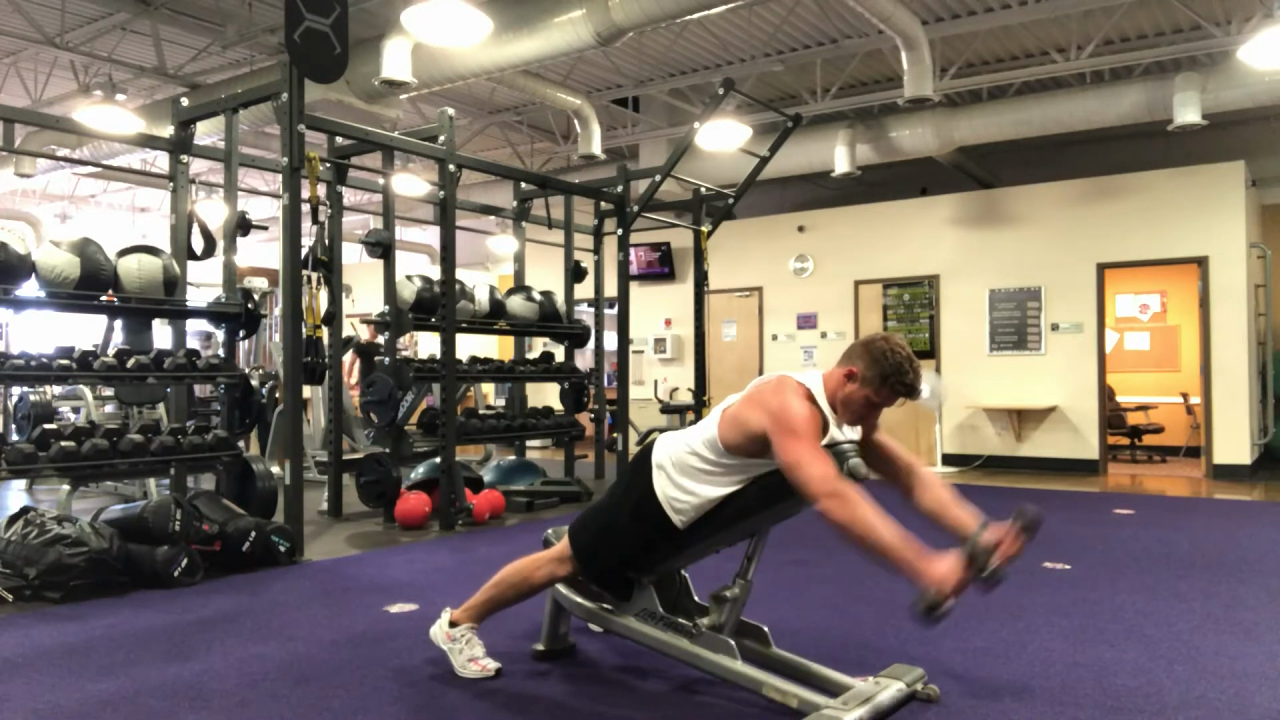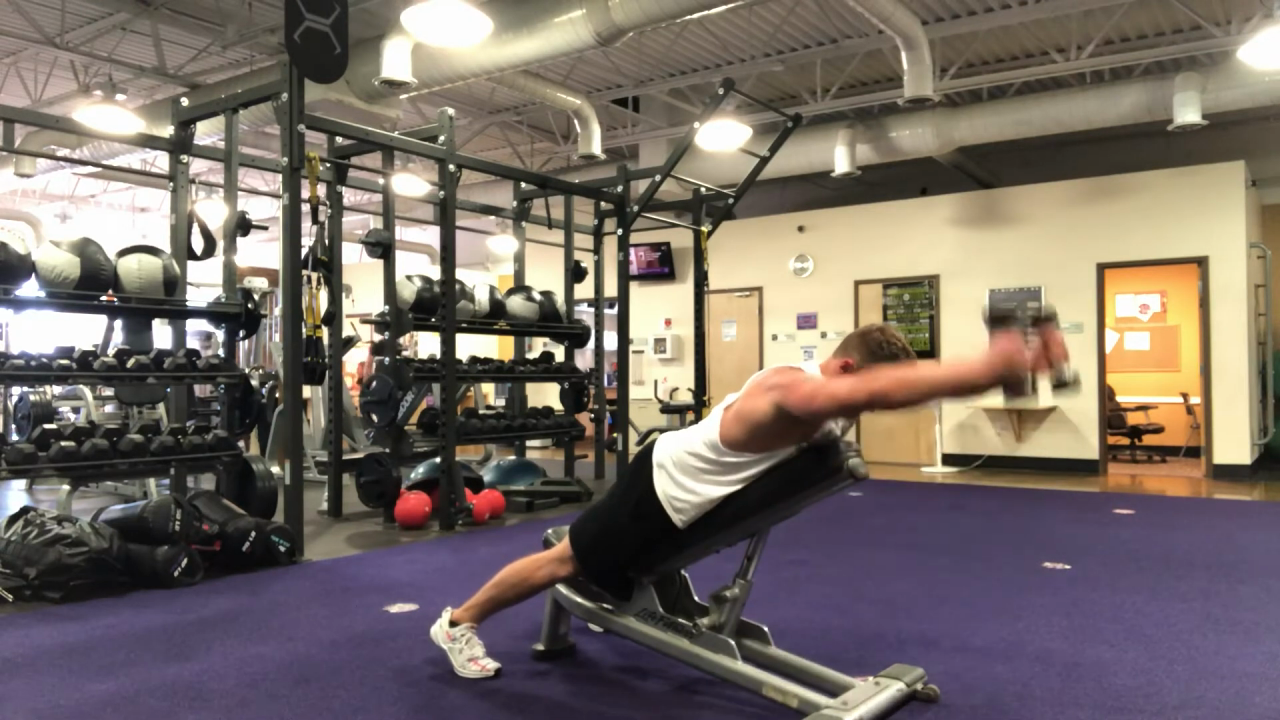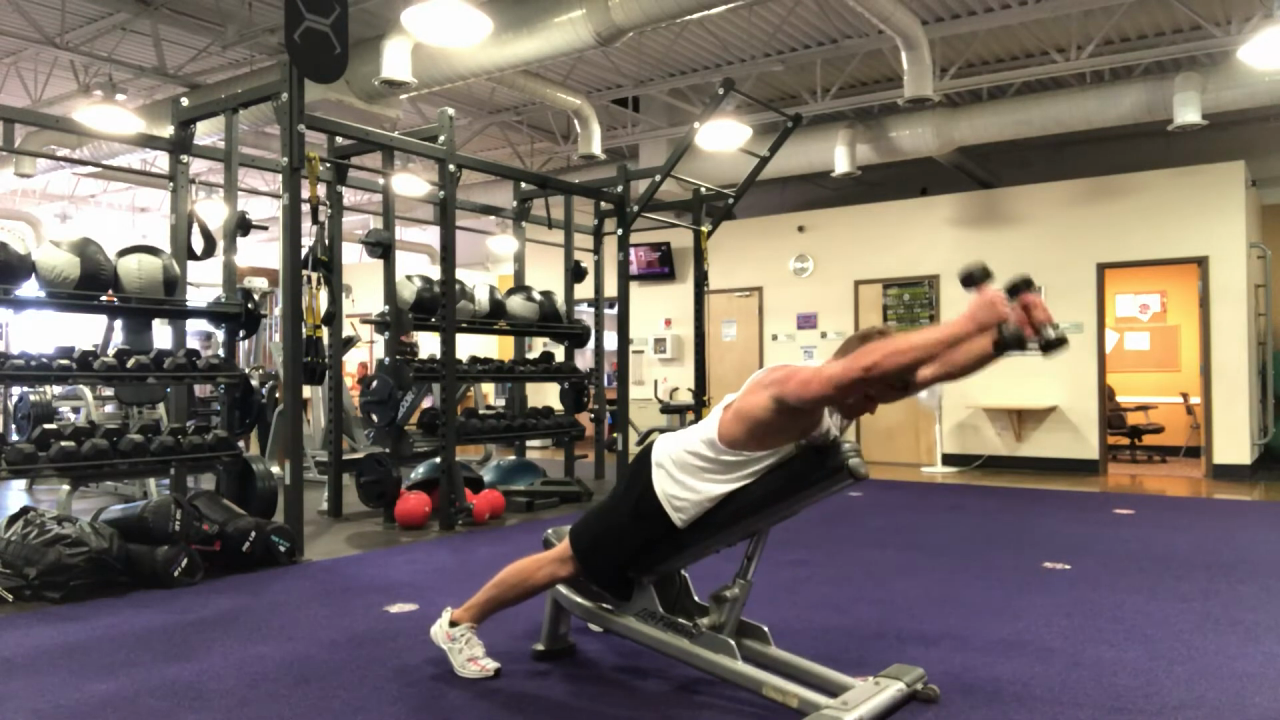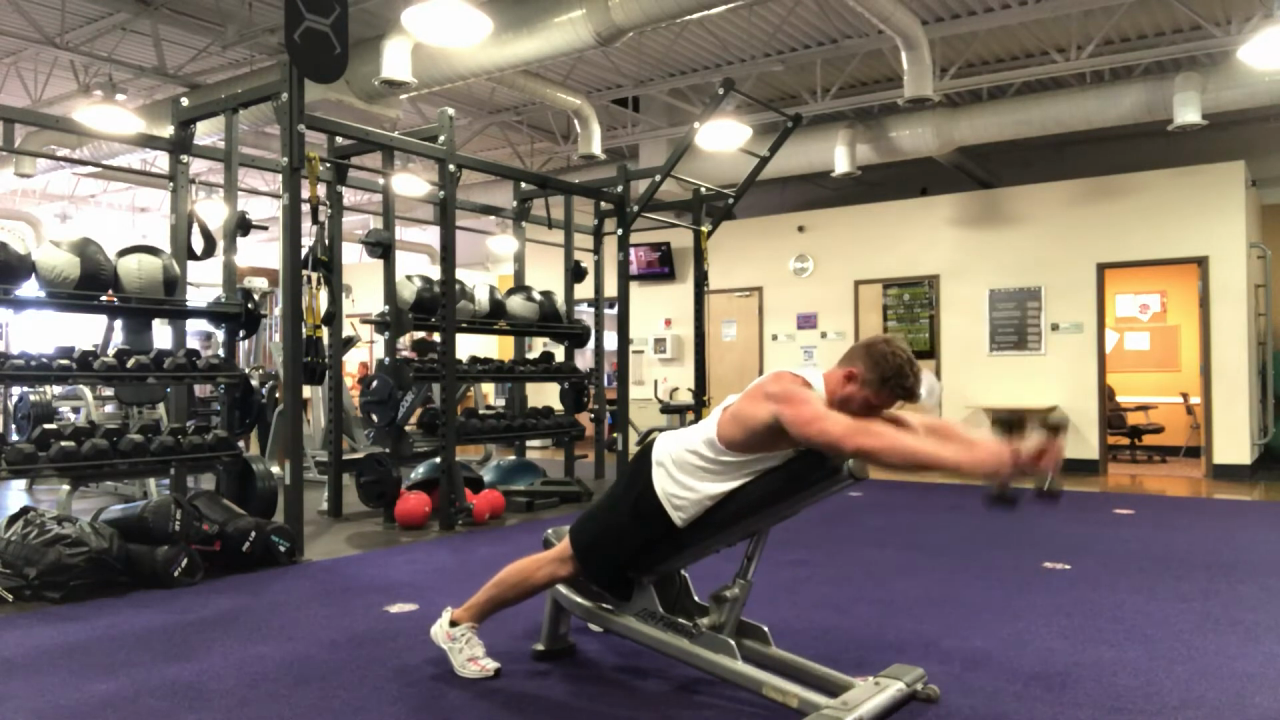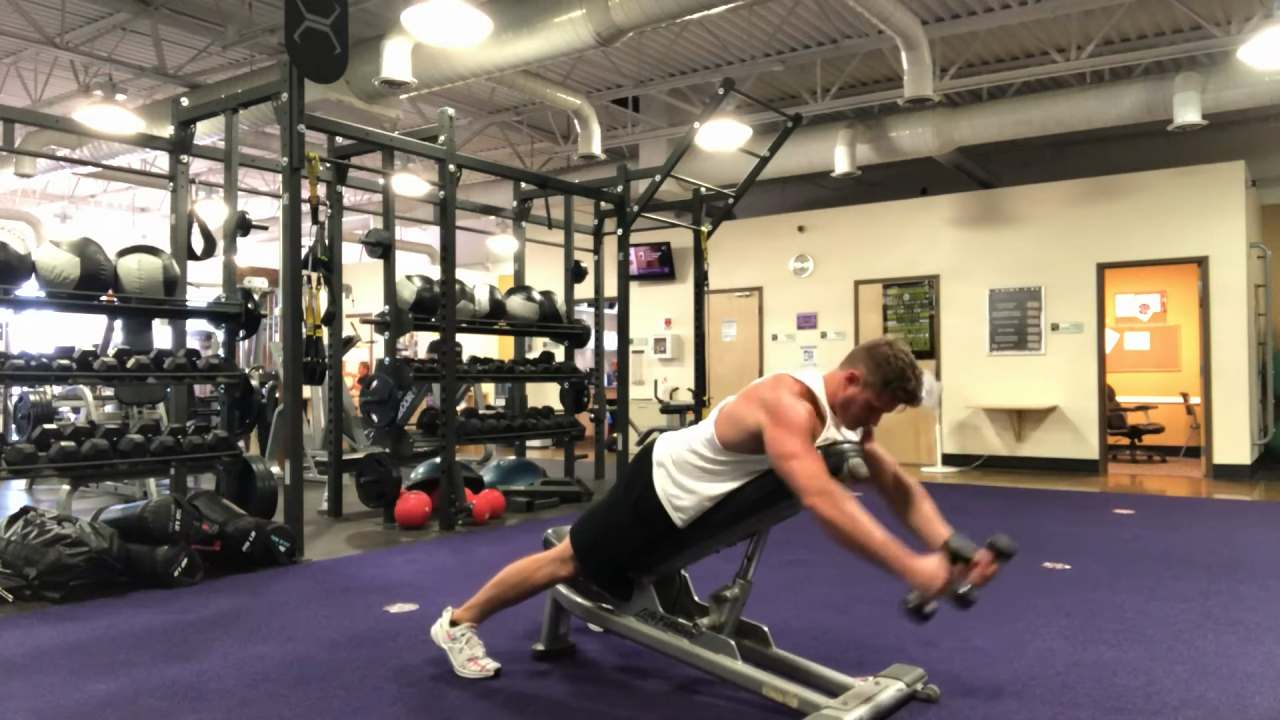
dt=0.3s
person 1, frame 1
left shoulder: (848, 410)
right shoulder: (790, 408)
left elbow: (912, 475)
right elbow: (833, 499)
left wrist: (978, 530)
right wrist: (923, 566)
left hip: (698, 503)
right hip: (660, 488)
right knee: (570, 559)
right ankle: (458, 623)
person 1, frame 2
left shoulder: (834, 394)
right shoulder: (793, 392)
left elbow: (922, 383)
right elbow: (875, 387)
left wrist: (1018, 360)
right wrist: (992, 364)
left hip: (696, 499)
right hip: (664, 489)
left knee: (614, 567)
right knee: (568, 561)
right ankle: (459, 624)
person 1, frame 3
left shoulder: (837, 396)
right shoulder: (791, 390)
left elbow: (931, 368)
right elbow: (869, 362)
left wrist: (1009, 333)
right wrist: (970, 320)
left hip: (692, 500)
right hip: (663, 489)
right knee: (569, 561)
right ankle: (458, 623)
person 1, frame 4
left shoulder: (846, 399)
right shoulder: (792, 397)
left elbow: (923, 431)
right elbow: (863, 445)
left wrist: (1014, 455)
right wrist: (981, 462)
left hip: (695, 500)
right hip: (662, 486)
left knee: (616, 562)
right knee: (568, 559)
right ankle: (459, 624)
person 1, frame 5
left shoulder: (845, 411)
right shoulder: (788, 406)
left elbow: (898, 484)
right elbow: (821, 498)
left wrist: (948, 546)
right wrist: (910, 566)
left hip: (698, 504)
right hip: (663, 489)
right knee: (569, 560)
right ankle: (459, 623)
